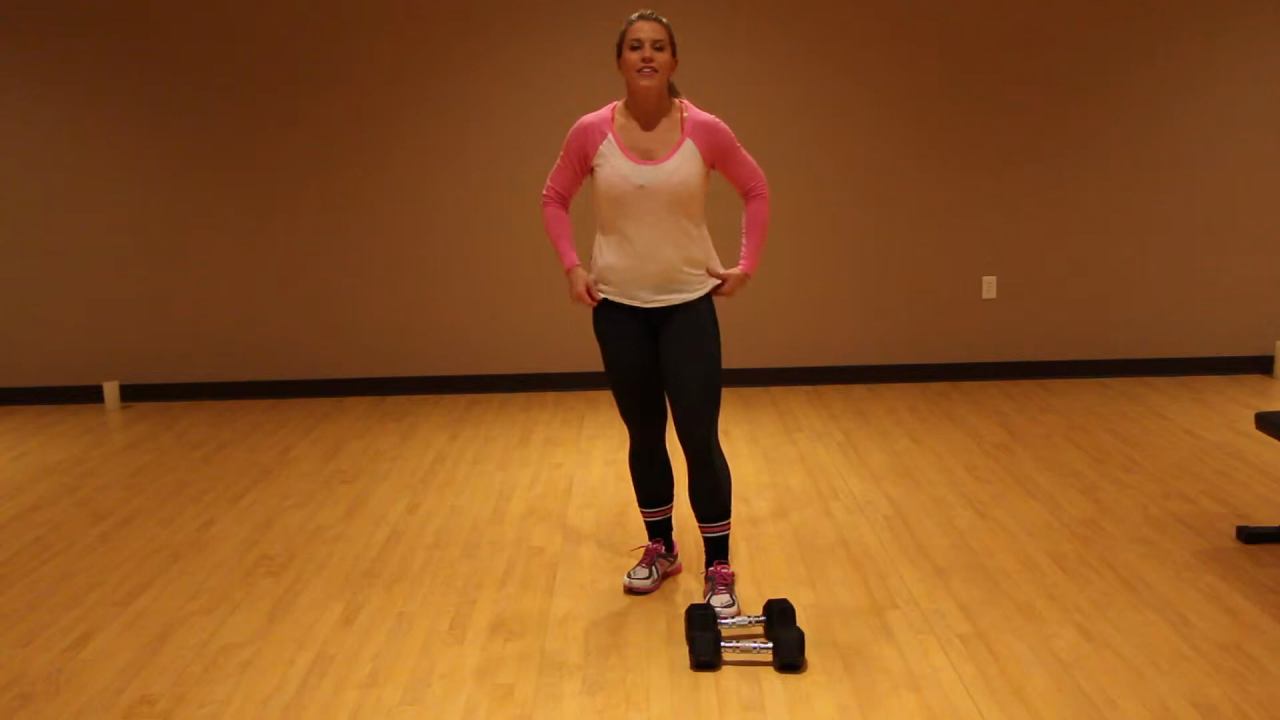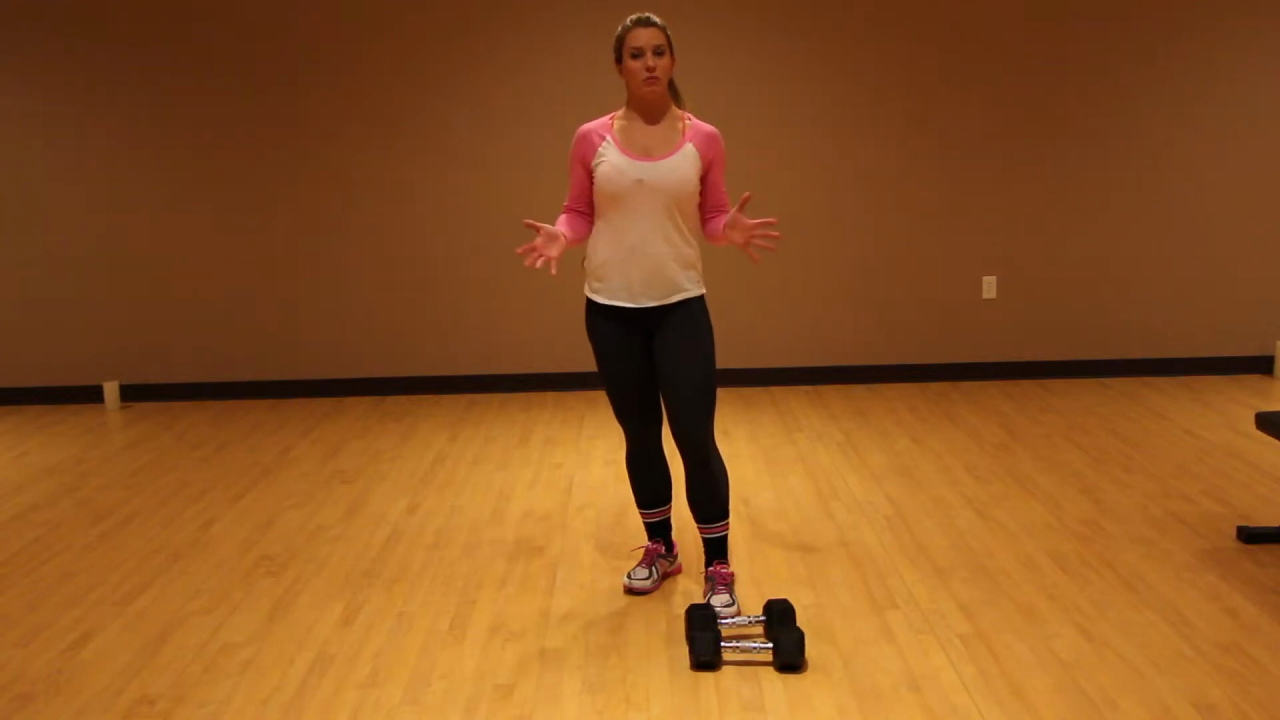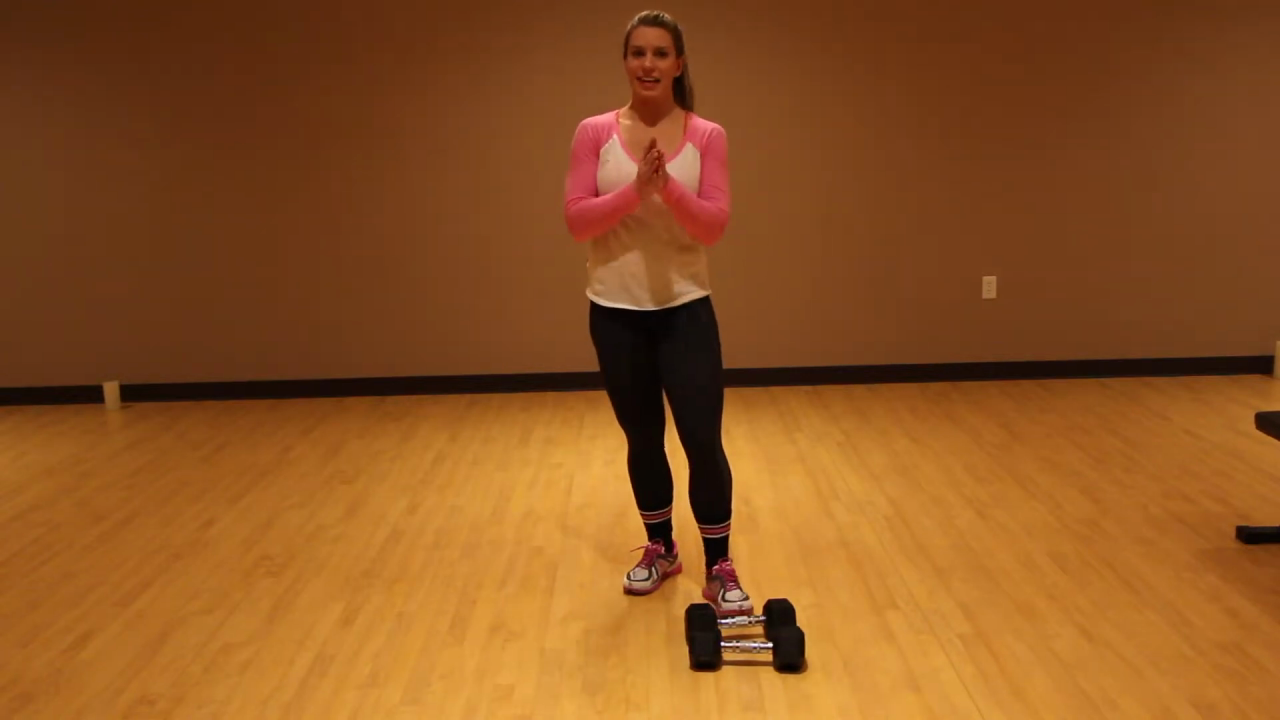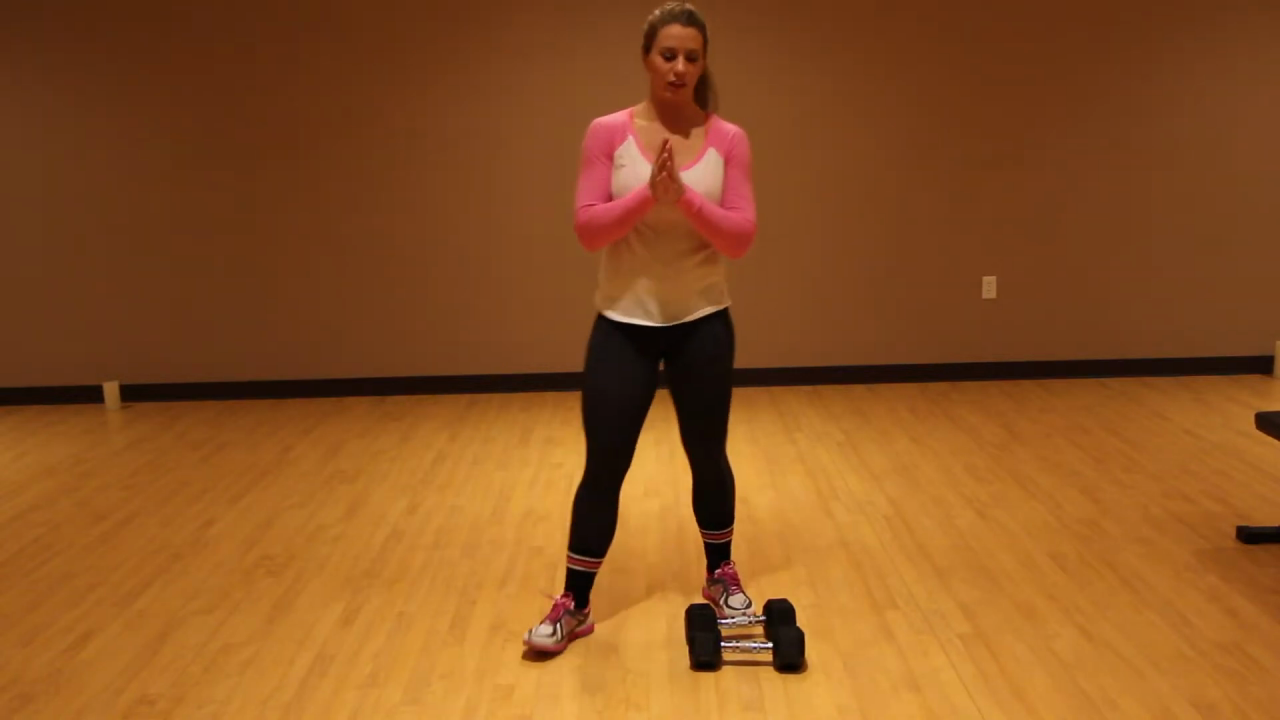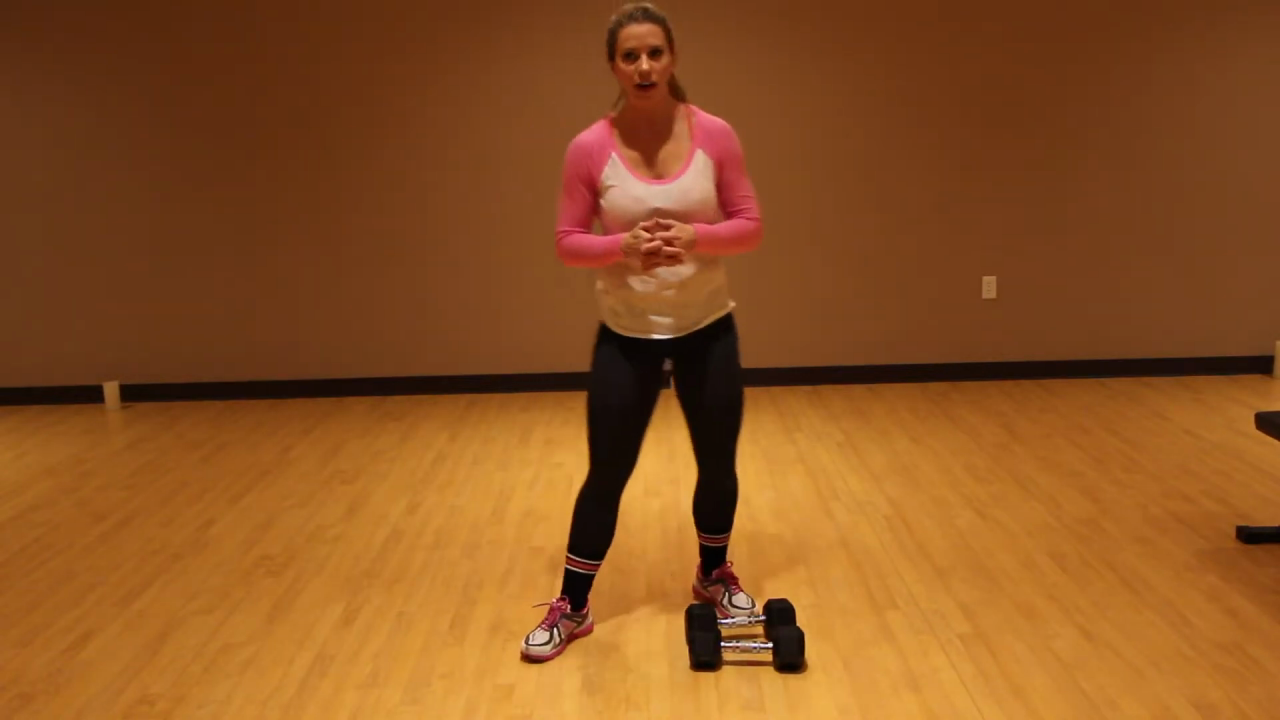
dt=1s
person 1, frame 1
left shoulder: (705, 129)
right shoulder: (590, 131)
left elbow: (757, 191)
right elbow: (554, 198)
left wrist: (745, 265)
right wrist: (572, 265)
left hip: (688, 304)
right hip: (619, 307)
left knee: (699, 437)
right knee: (644, 435)
left ankle: (719, 568)
right ankle: (660, 549)
person 1, frame 2
left shoulder: (704, 138)
right shoulder: (591, 138)
left elbow: (712, 221)
right elbow: (579, 216)
left wrist: (734, 229)
right wrist: (558, 237)
left hip: (680, 307)
right hip: (611, 309)
left knee: (696, 438)
right knee: (640, 436)
left ankle: (718, 568)
right ankle: (660, 549)
person 1, frame 3
left shoulder: (707, 136)
right shoulder: (593, 132)
left elbow: (714, 226)
right elbow: (577, 220)
left wrist: (666, 186)
right wrist: (636, 187)
left hip: (685, 307)
right hip: (616, 310)
left knee: (703, 440)
right knee: (642, 438)
left ankle: (720, 568)
right ankle: (660, 550)
person 1, frame 4
left shoulder: (729, 140)
right shoulder: (608, 131)
left elbow: (742, 238)
right elbow: (588, 230)
left wrist: (684, 194)
right wrist: (647, 194)
left hip: (701, 322)
right hip: (623, 323)
left knee: (708, 456)
right knee: (603, 465)
left ankle: (720, 575)
right ankle: (574, 604)
person 1, frame 5
left shoulder: (714, 135)
right shoulder: (590, 148)
left elbow: (750, 226)
right elbow: (567, 243)
left wrist: (695, 236)
right wrist: (625, 244)
left hip: (706, 328)
right hip: (625, 334)
left knee: (719, 463)
right knee: (608, 471)
left ankle: (714, 576)
right ankle: (572, 607)
